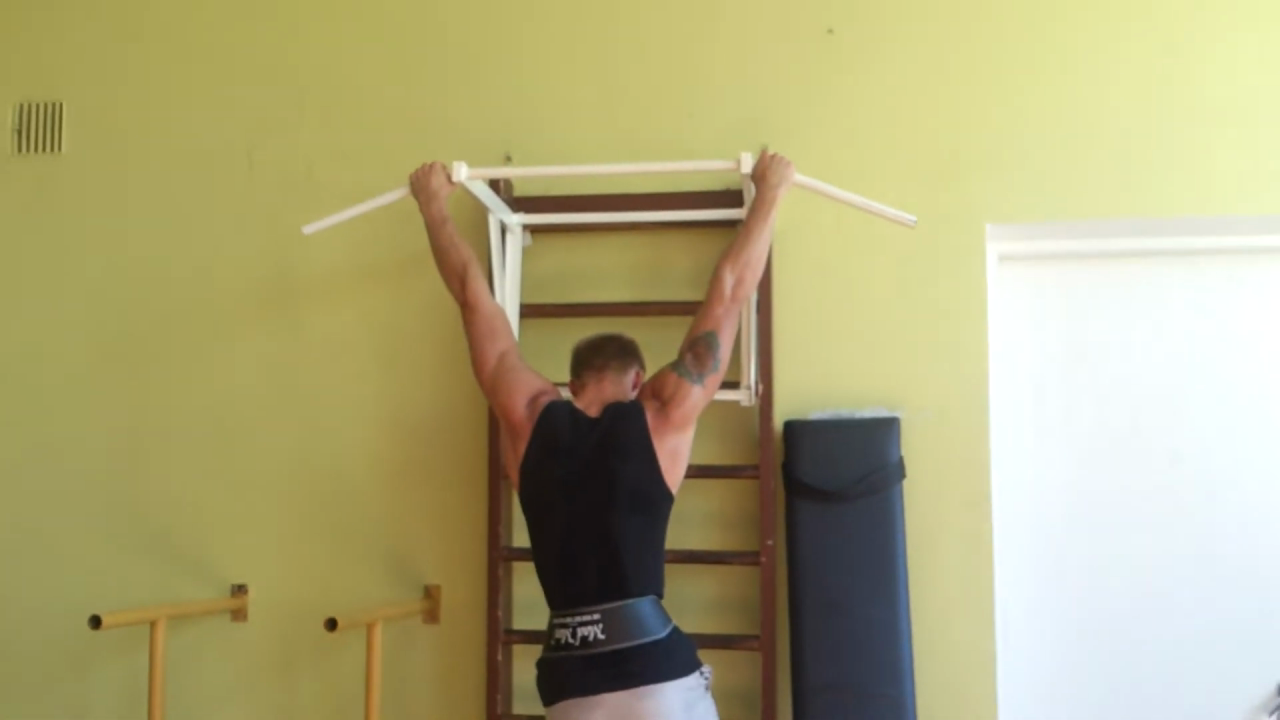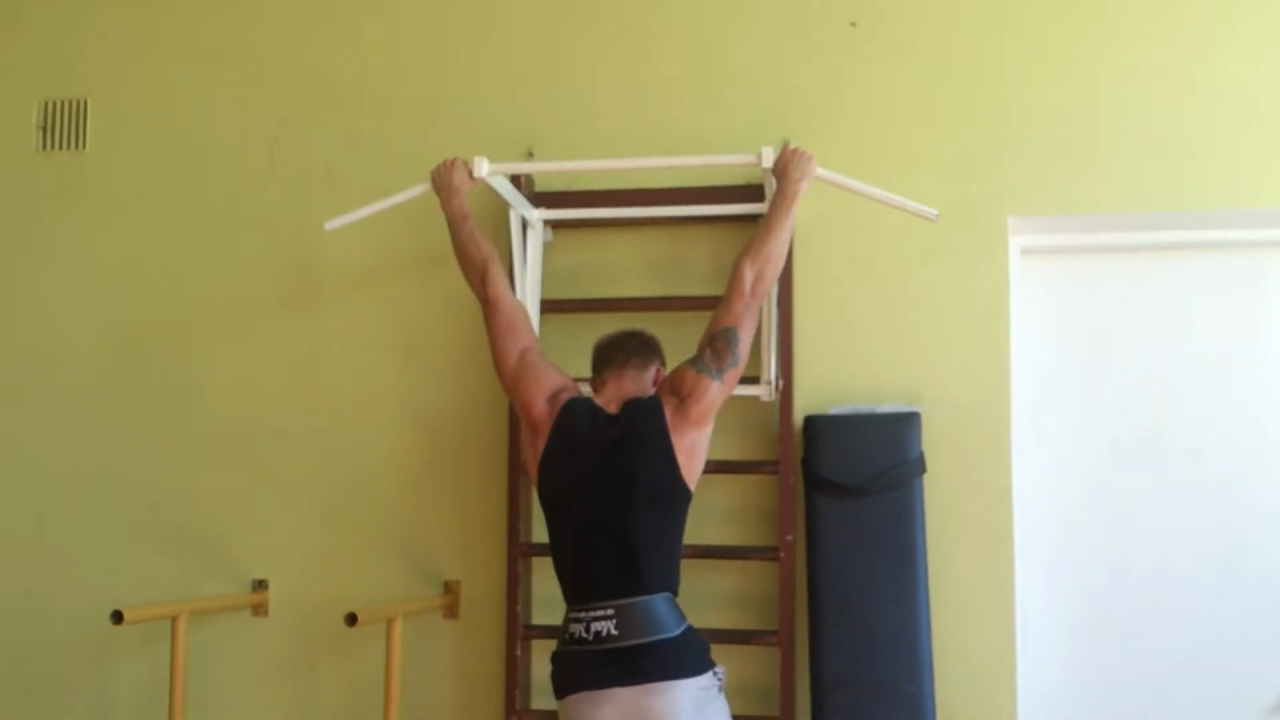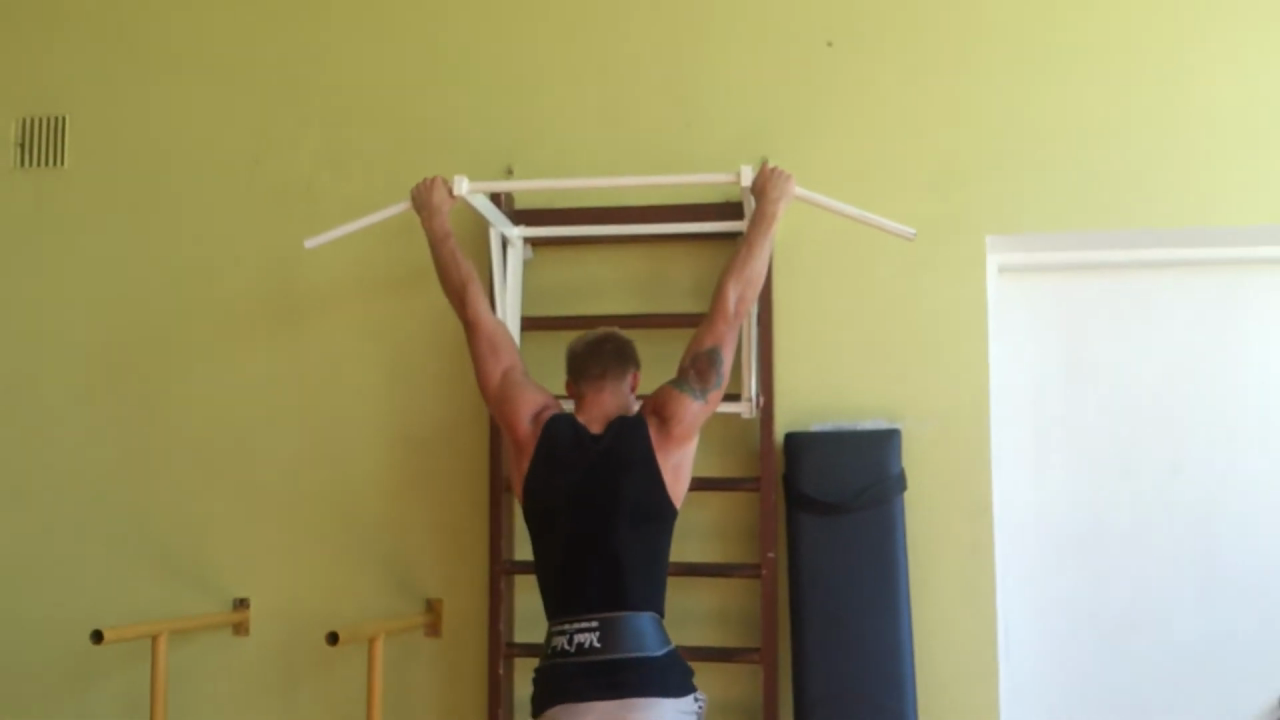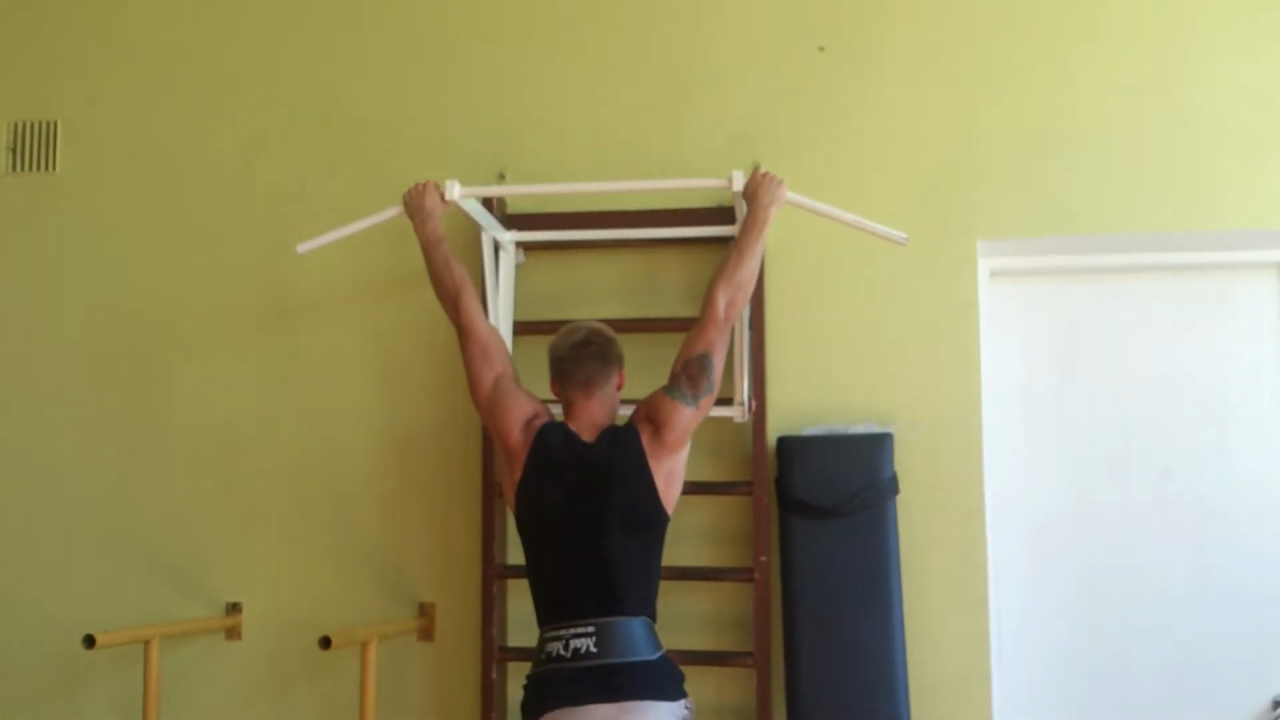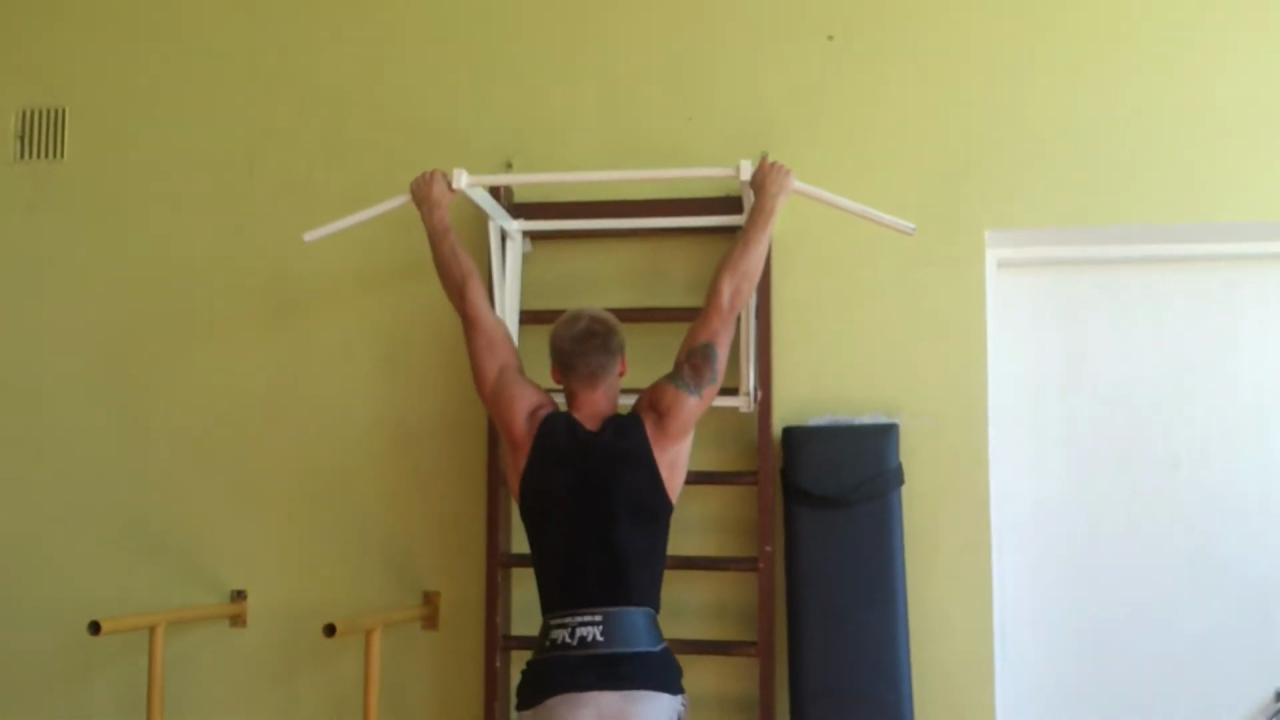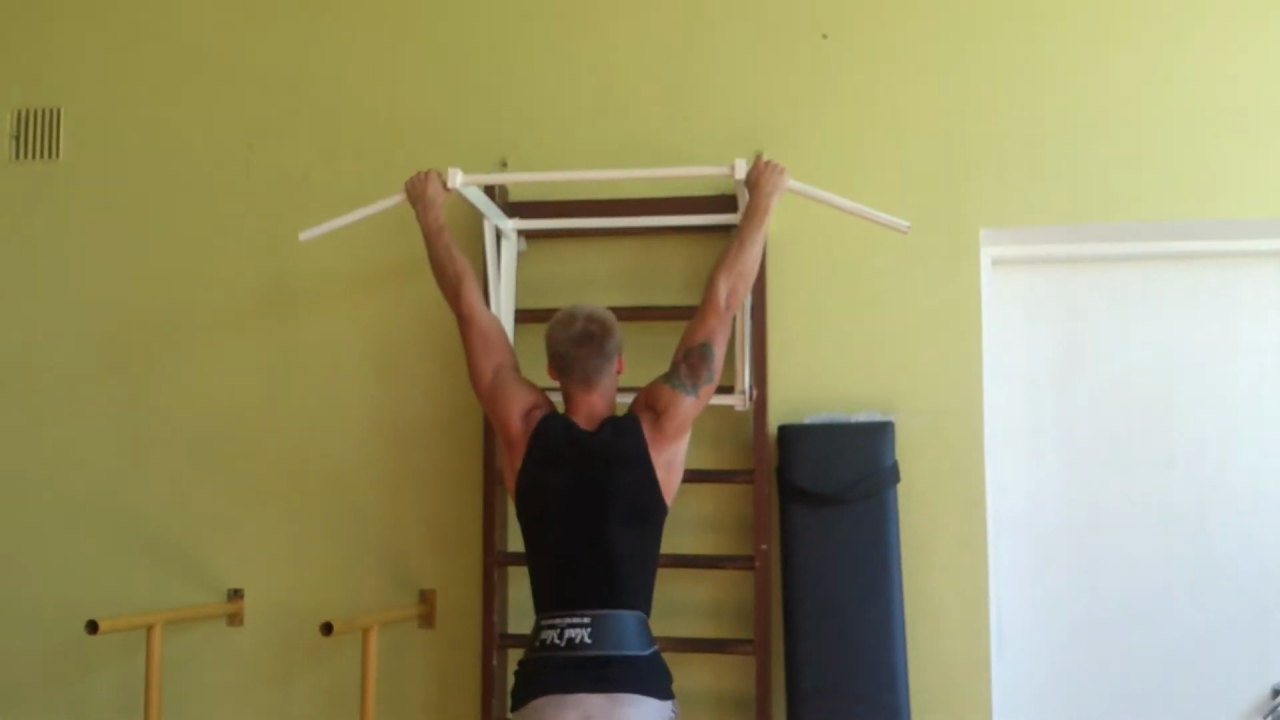
dt=0.4s
person 1, frame 1
left shoulder: (529, 419)
right shoulder: (662, 416)
left elbow: (473, 294)
right elbow: (728, 292)
left wrist: (432, 205)
right wrist: (769, 192)
person 1, frame 2
left shoulder: (548, 413)
right shoulder: (680, 412)
left elbow: (493, 291)
right elbow: (748, 289)
left wrist: (454, 201)
right wrist: (790, 188)
person 1, frame 3
left shoulder: (533, 433)
right shoulder: (667, 431)
left elbow: (476, 312)
right elbow: (729, 307)
left wrist: (435, 219)
right wrist: (769, 208)
person 1, frame 4
left shoulder: (524, 441)
right shoulder: (659, 439)
left elbow: (468, 317)
right elbow: (720, 314)
left wrist: (427, 224)
right wrist: (760, 212)
person 1, frame 5
left shoulder: (529, 431)
right shoulder: (662, 427)
left elbow: (474, 307)
right elbow: (724, 302)
left wrist: (434, 214)
right wrist: (767, 201)
person 1, frame 6
left shoulder: (525, 431)
right shoulder: (658, 429)
left elbow: (470, 306)
right elbow: (721, 302)
left wrist: (430, 212)
right wrist: (762, 201)
